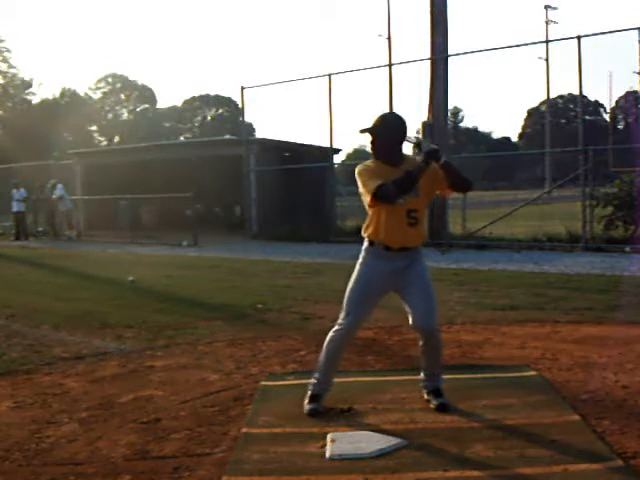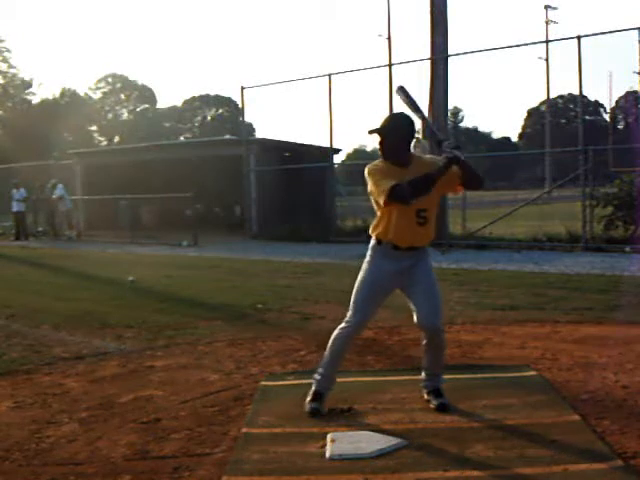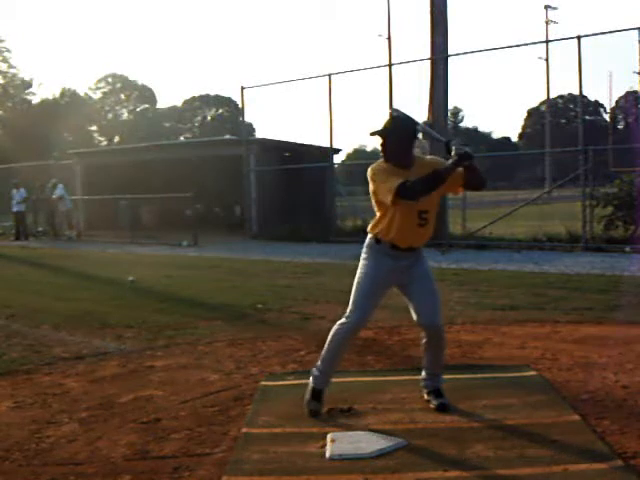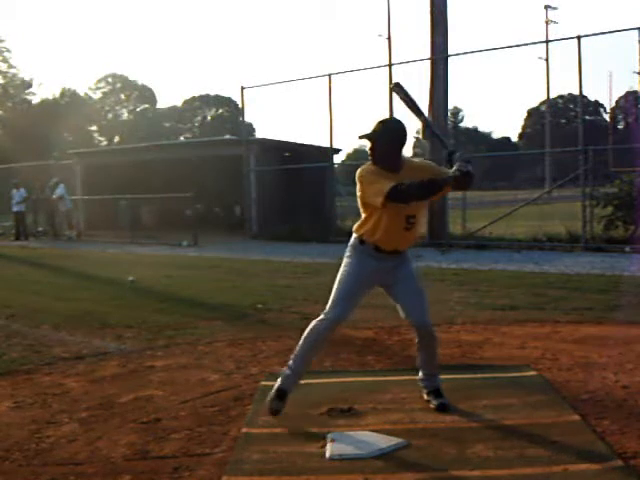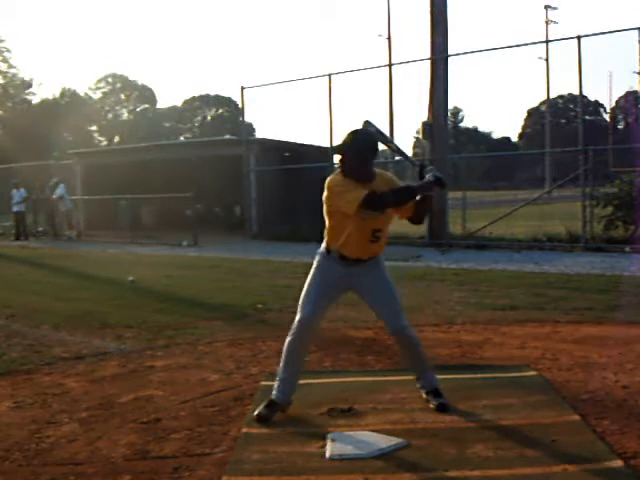
dt=0.2s
person 1, frame 1
left shoulder: (426, 169)
right shoulder: (366, 170)
left elbow: (464, 186)
right elbow: (388, 195)
left wrist: (440, 162)
right wrist: (423, 166)
left hip: (411, 259)
right hip: (376, 258)
left knee: (428, 326)
right knee: (346, 326)
left ankle: (432, 385)
right ankle: (318, 388)
person 1, frame 2
left shoulder: (431, 164)
right shoulder: (375, 170)
left elbow: (476, 184)
right elbow: (403, 195)
left wrist: (459, 162)
right wrist: (442, 169)
left hip: (418, 258)
right hip: (383, 256)
left knee: (432, 325)
right knee: (353, 323)
left ankle: (432, 385)
right ankle: (320, 386)
person 1, frame 3
left shoulder: (432, 165)
right shoulder: (378, 172)
left elbow: (478, 184)
right elbow: (412, 192)
left wrist: (467, 163)
right wrist: (452, 166)
left hip: (414, 257)
right hip: (380, 254)
left knee: (432, 324)
right knee: (354, 320)
left ankle: (432, 385)
right ankle: (318, 382)
person 1, frame 4
left shoulder: (420, 168)
right shoulder: (366, 174)
left elbow: (462, 184)
right elbow: (403, 195)
left wrist: (460, 174)
right wrist: (448, 177)
left hip: (398, 259)
right hip: (364, 255)
left knee: (423, 324)
right knee: (331, 318)
left ankle: (430, 385)
right ankle: (287, 381)
person 1, frame 5
left shoulder: (387, 181)
right shoulder: (335, 184)
left elbow: (416, 217)
right elbow: (379, 202)
left wrist: (425, 190)
right wrist: (422, 187)
left hip: (369, 266)
right hip: (332, 263)
left knee: (400, 328)
right knee: (302, 325)
left ankle: (428, 385)
right ankle: (280, 395)
